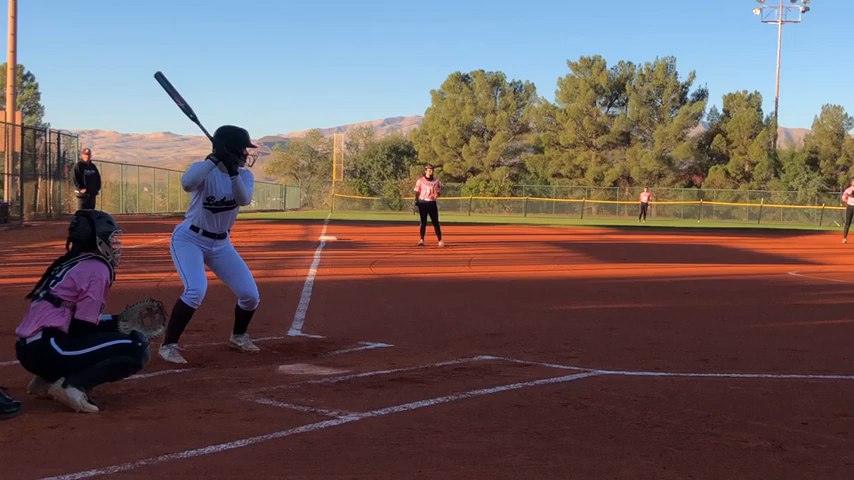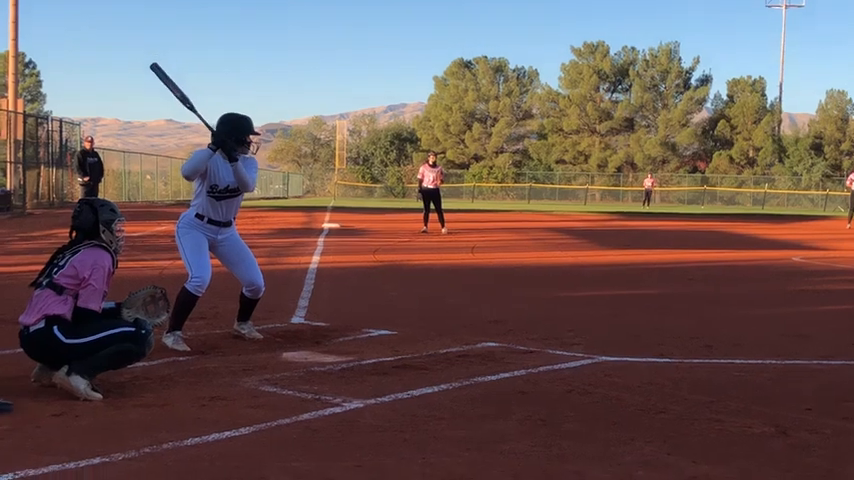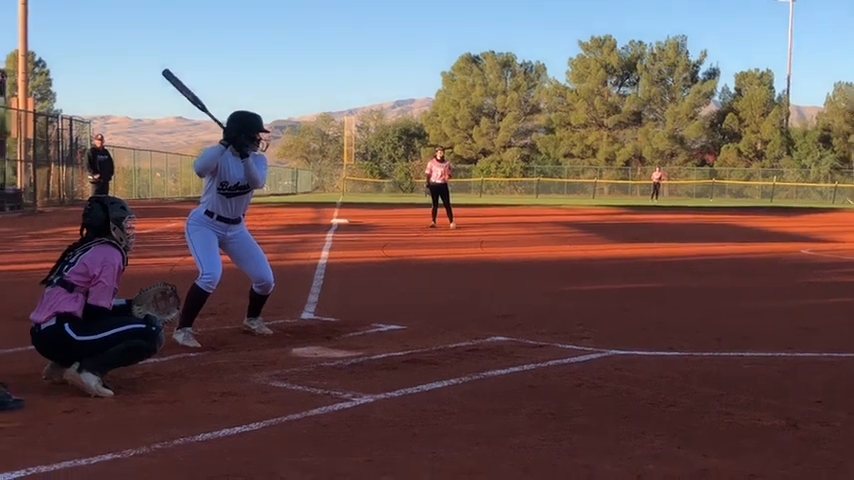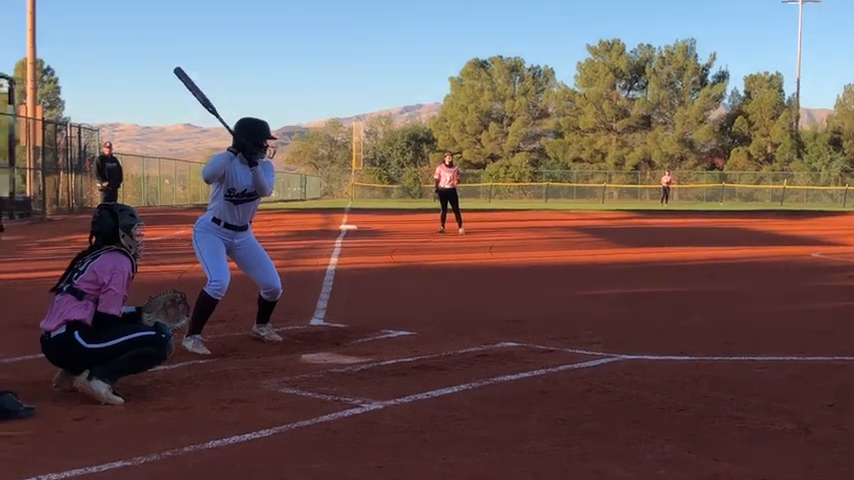
dt=0.3s
person 1, frame 1
left shoulder: (245, 175)
right shoulder: (203, 168)
left elbow: (244, 200)
right elbow: (187, 184)
left wrist: (234, 172)
right wrist: (215, 159)
left hip: (221, 242)
right hip: (189, 238)
left knee: (250, 294)
right knee: (196, 291)
left ankle: (238, 336)
right ankle: (168, 345)
person 1, frame 2
left shoulder: (249, 162)
right shoulder: (207, 157)
left elbow: (248, 186)
right elbow: (187, 173)
left wrist: (233, 159)
right wrist: (213, 147)
left hip: (226, 231)
right hip: (194, 226)
left knee: (256, 283)
right knee: (200, 279)
left ankle: (242, 323)
right ankle: (172, 333)
person 1, frame 3
left shoulder: (258, 159)
right shoulder: (217, 155)
left elbow: (257, 183)
right elbow: (200, 170)
left wrist: (244, 156)
right wrist: (225, 143)
left hip: (236, 227)
right hip: (204, 223)
left knee: (265, 278)
right knee: (211, 275)
left ankle: (252, 319)
right ankle: (183, 329)
person 1, frame 4
left shoulder: (265, 166)
right shoulder: (224, 161)
left elbow: (264, 191)
right elbow: (208, 176)
left wrist: (253, 163)
right wrist: (234, 150)
left hip: (242, 234)
right hip: (210, 231)
left knee: (273, 285)
right knee: (219, 282)
left ankle: (261, 326)
right ankle: (192, 336)
person 2, frame 1
left shoulder: (71, 262)
right shoulder: (98, 268)
right elbow: (82, 328)
left wrist: (119, 321)
left hip: (29, 347)
right hip: (47, 349)
left knee: (108, 334)
right knee: (138, 348)
left ankle: (48, 379)
right ankle: (73, 384)
person 2, frame 2
left shoulder: (75, 250)
right shoulder: (100, 256)
right elbow: (84, 315)
left wrist: (122, 309)
left hip: (33, 335)
right hip: (50, 337)
right knee: (141, 336)
left ankle: (52, 367)
right ankle: (77, 373)
person 2, frame 3
left shoulder: (84, 248)
right shoulder: (110, 253)
right elbow: (94, 312)
left wrist: (132, 305)
left hip: (44, 333)
right hip: (61, 334)
right knee: (152, 332)
left ankle: (63, 364)
right ankle: (88, 369)
person 2, frame 4
left shoulder: (94, 256)
right shoulder: (119, 261)
right elbow: (104, 320)
left wrist: (141, 313)
left hip: (54, 341)
right hip: (71, 342)
left knee: (129, 326)
right knee: (161, 340)
left ankle: (74, 372)
right ankle: (98, 377)
